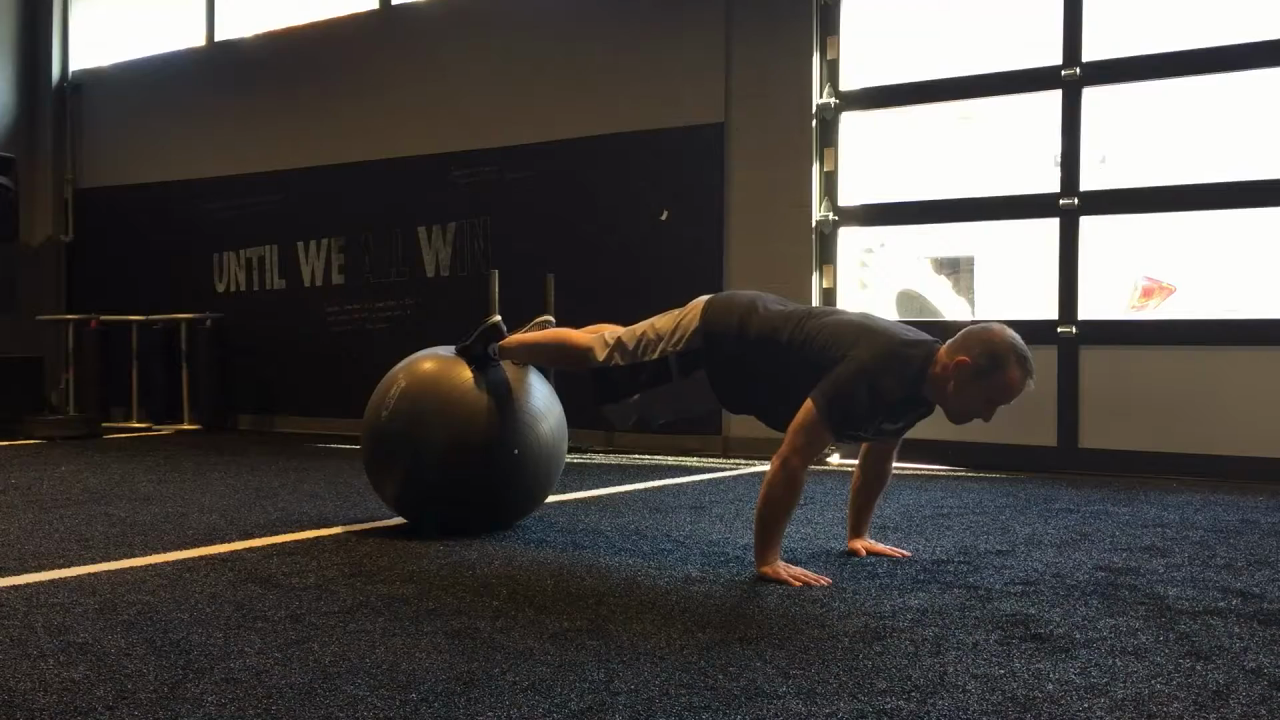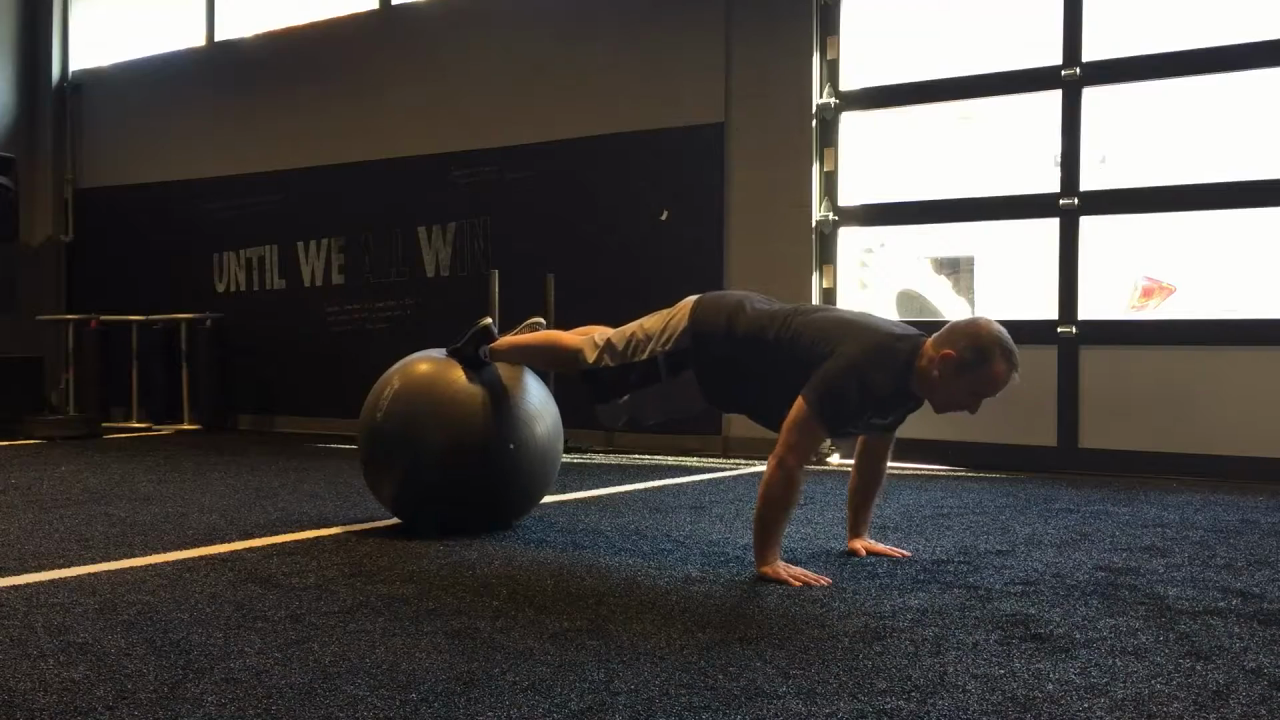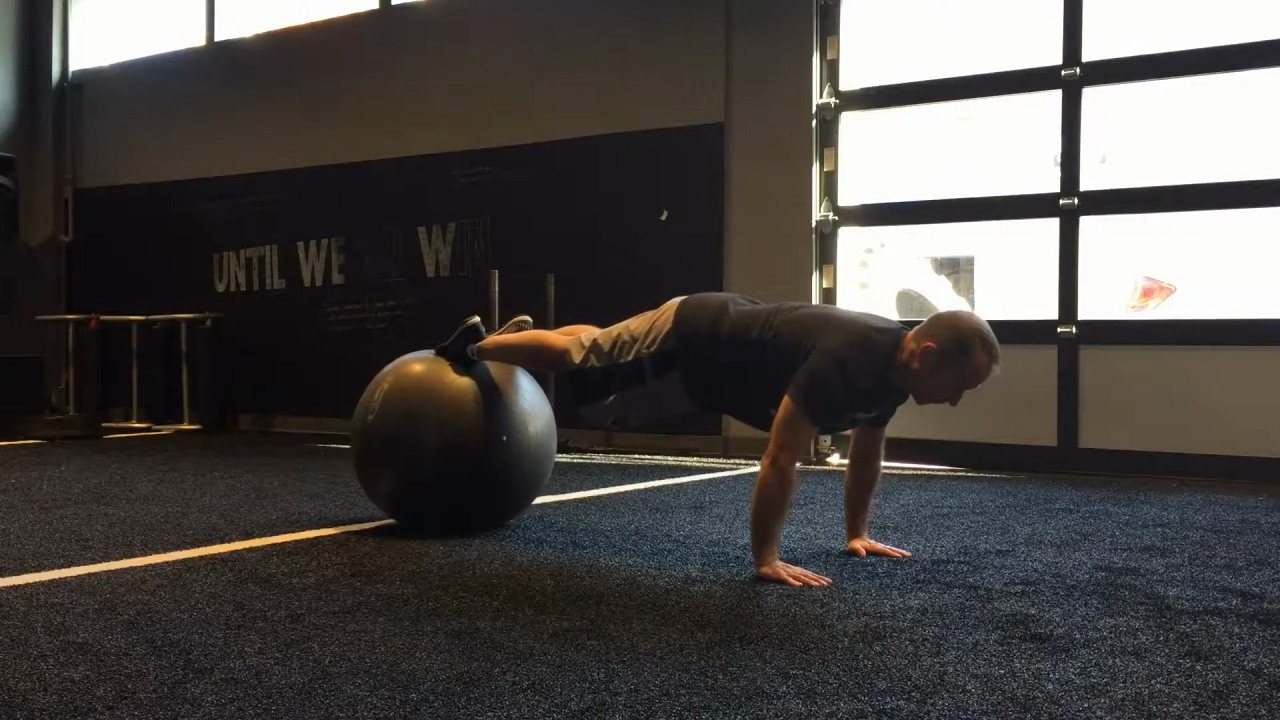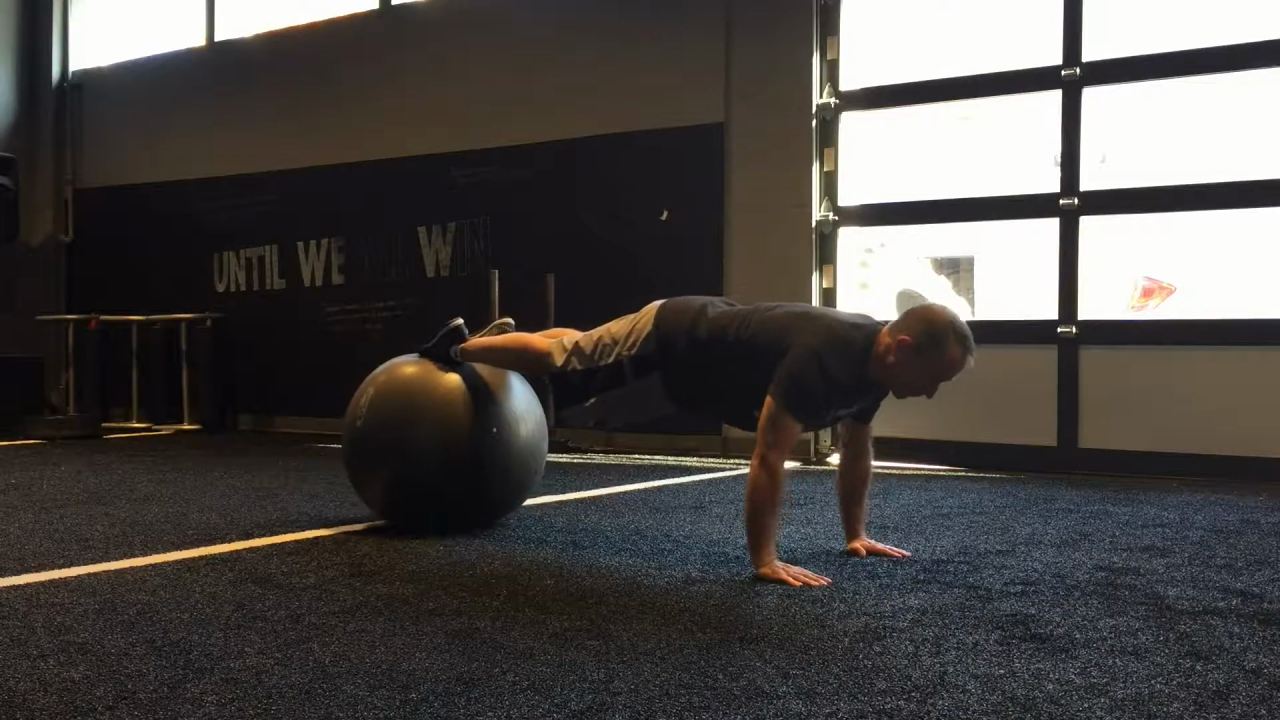
dt=0.4s
person 1, frame 1
left shoulder: (922, 378)
right shoulder: (877, 372)
left elbow: (879, 452)
right elbow: (790, 461)
left wrist: (858, 533)
right wrist: (767, 559)
left hip: (753, 326)
right hip: (713, 338)
left knee: (615, 343)
right knee: (598, 357)
left ankle: (538, 331)
right ankle: (496, 344)
person 1, frame 2
left shoulder: (909, 373)
right shoulder: (865, 367)
left elbow: (873, 450)
right elbow: (787, 461)
left wrist: (857, 533)
right wrist: (767, 560)
left hip: (742, 325)
right hip: (702, 339)
left knee: (608, 343)
right knee: (587, 358)
left ankle: (536, 330)
right ankle: (489, 345)
person 1, frame 3
left shoulder: (895, 368)
right shoulder: (847, 360)
left elbow: (867, 450)
right elbow: (780, 459)
left wrist: (857, 532)
right wrist: (766, 559)
left hip: (722, 331)
right hip: (686, 340)
left knee: (595, 343)
right knee: (575, 360)
left ankle: (518, 331)
right ankle: (476, 343)
person 1, frame 4
left shoulder: (874, 363)
right shoulder: (824, 355)
left elbow: (856, 451)
right elbow: (769, 458)
left wrist: (856, 533)
right wrist: (764, 560)
left hip: (705, 329)
right hip: (666, 344)
left knee: (577, 346)
right knee: (557, 361)
left ankle: (502, 332)
right ankle: (460, 344)
